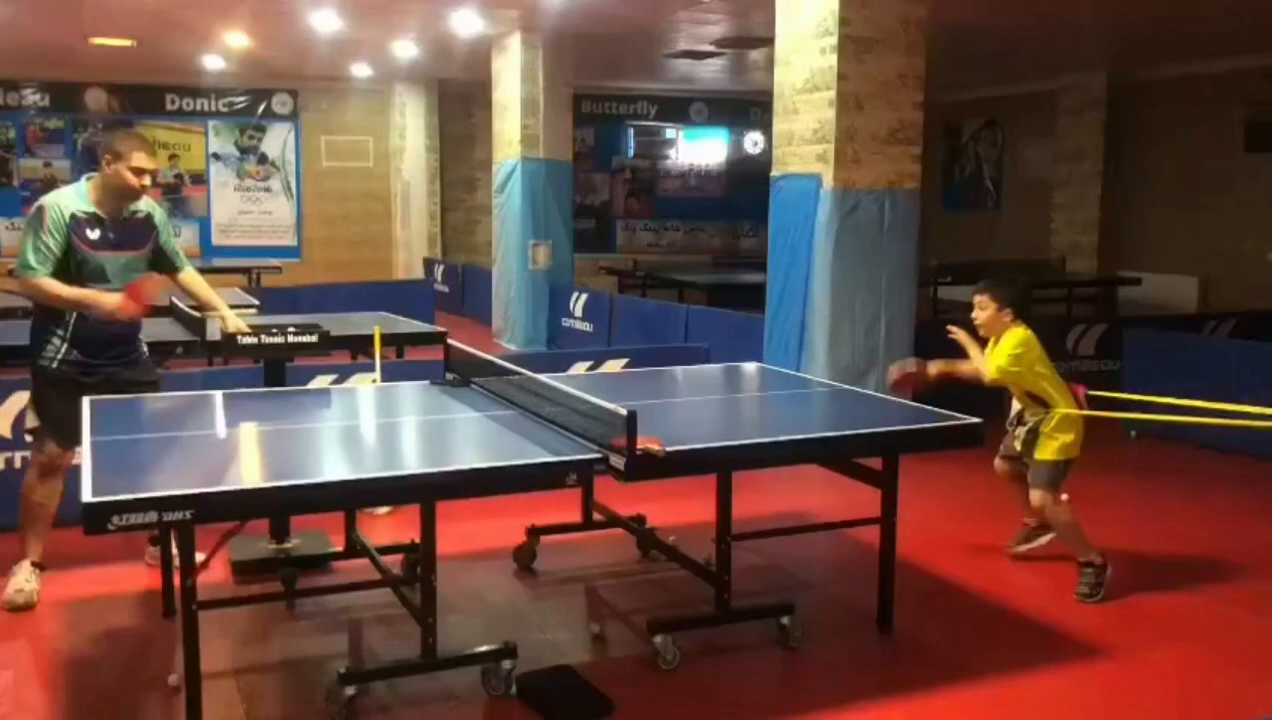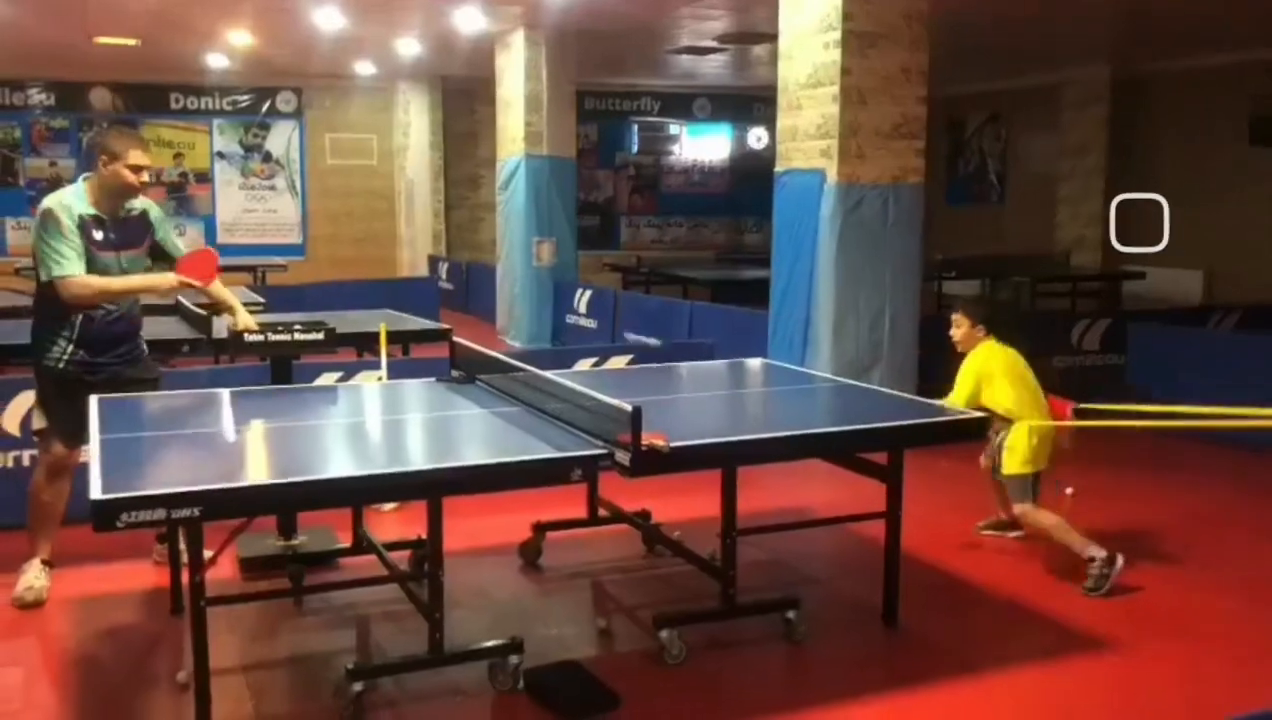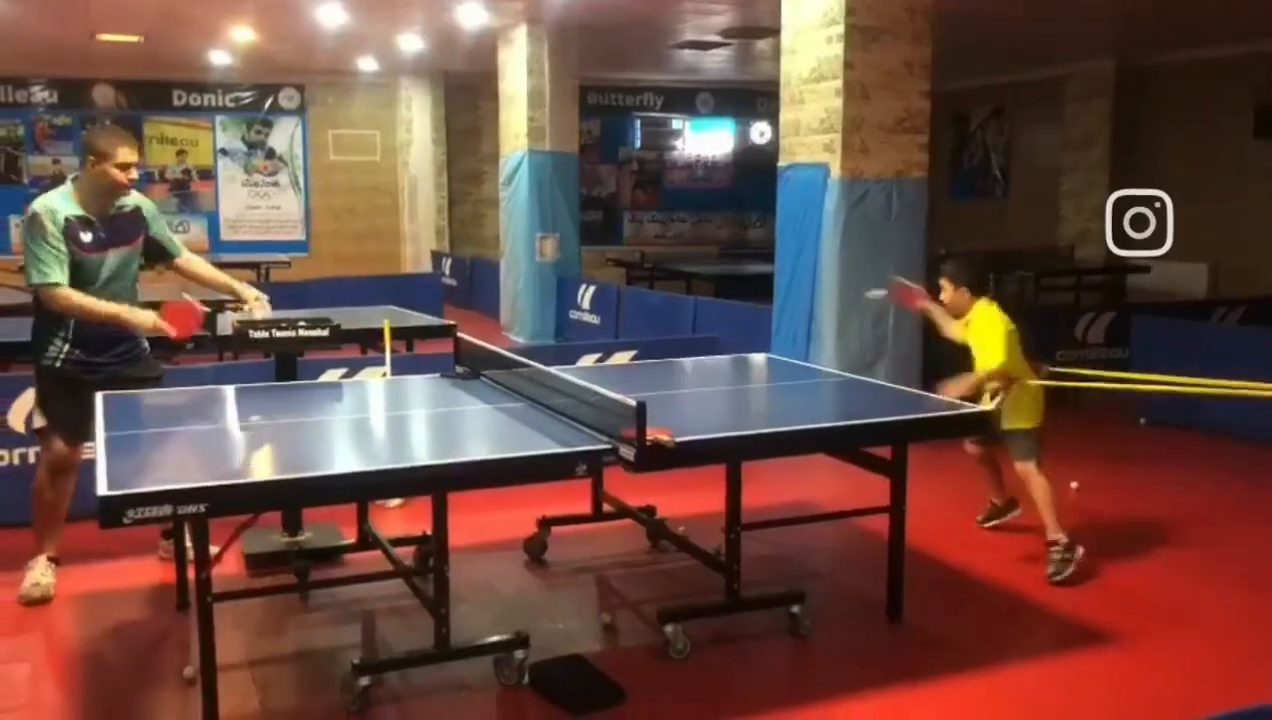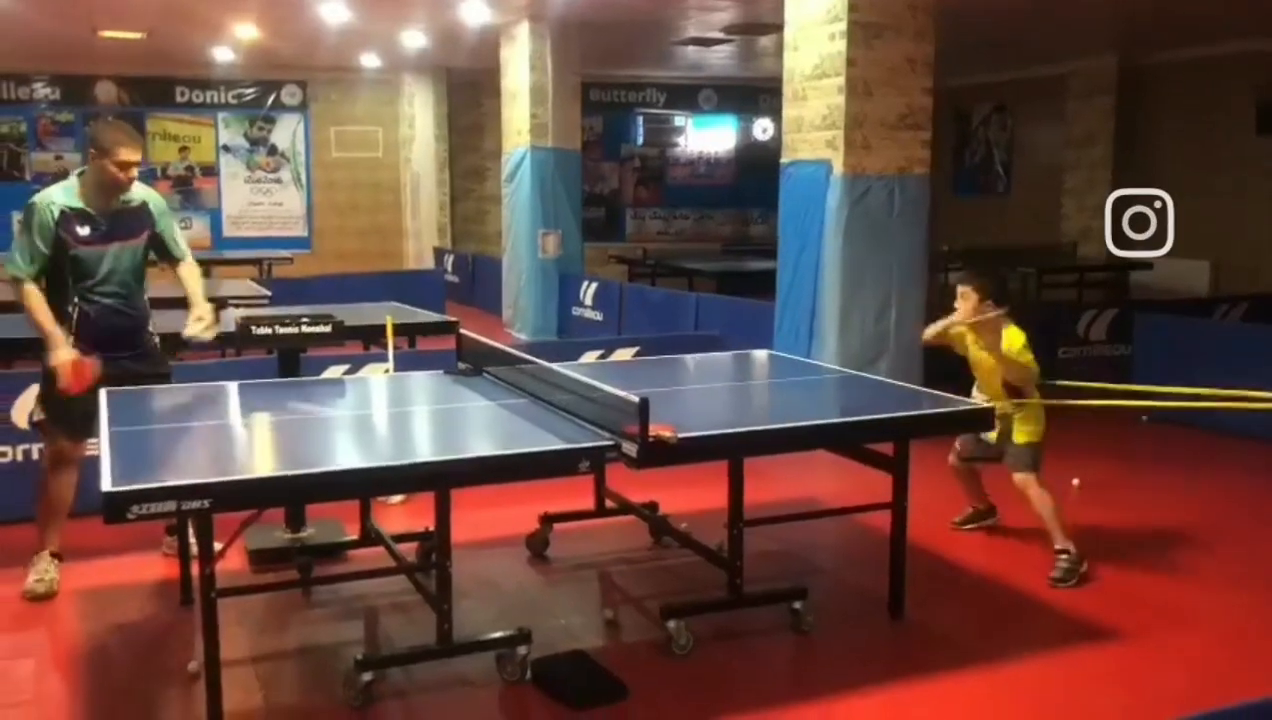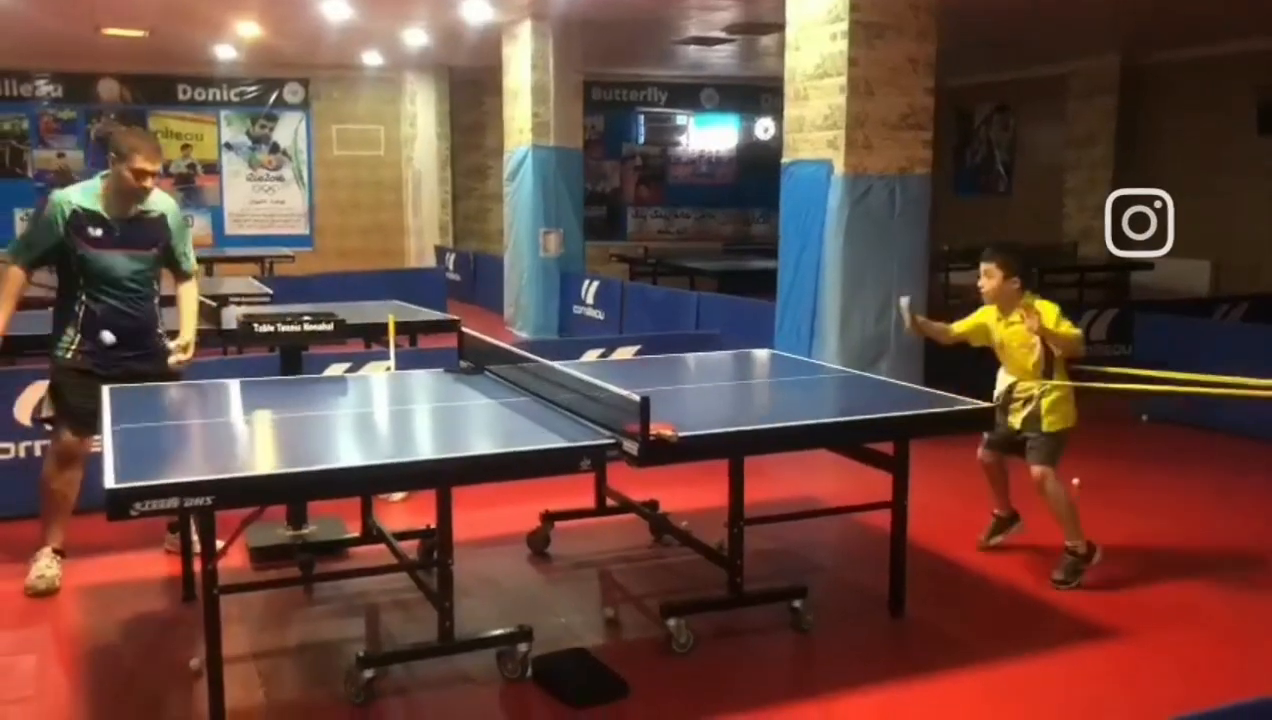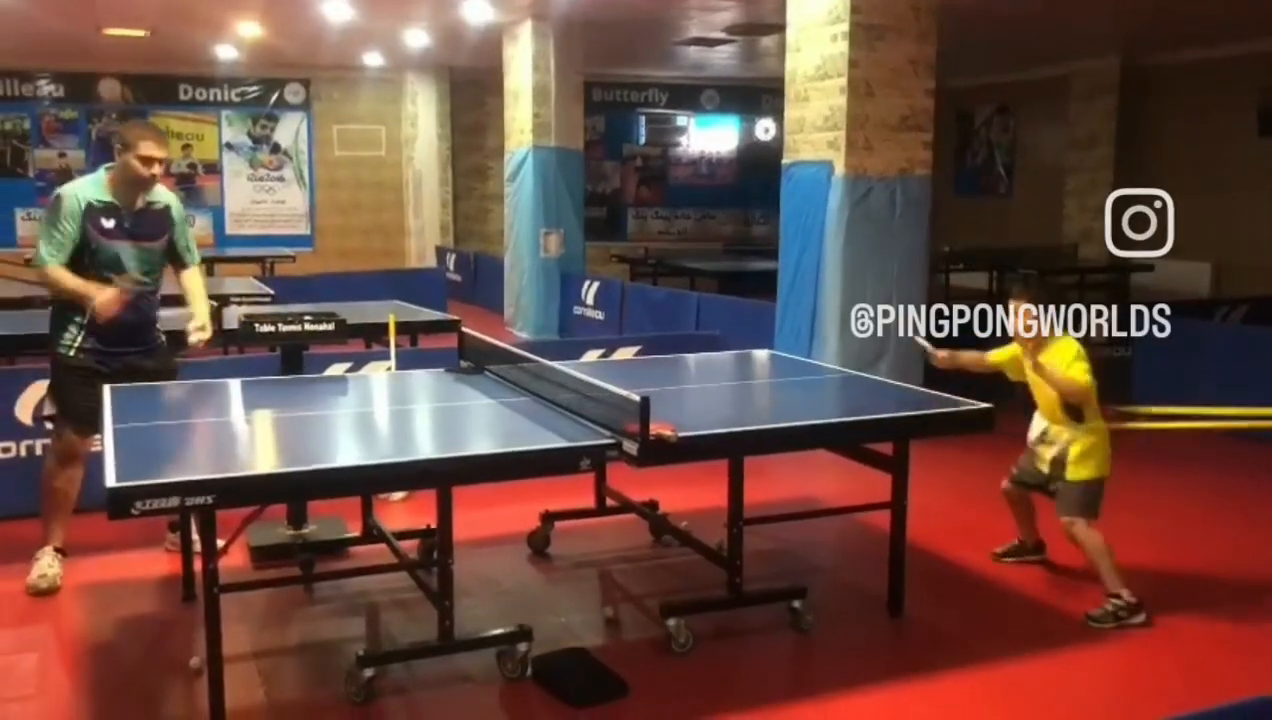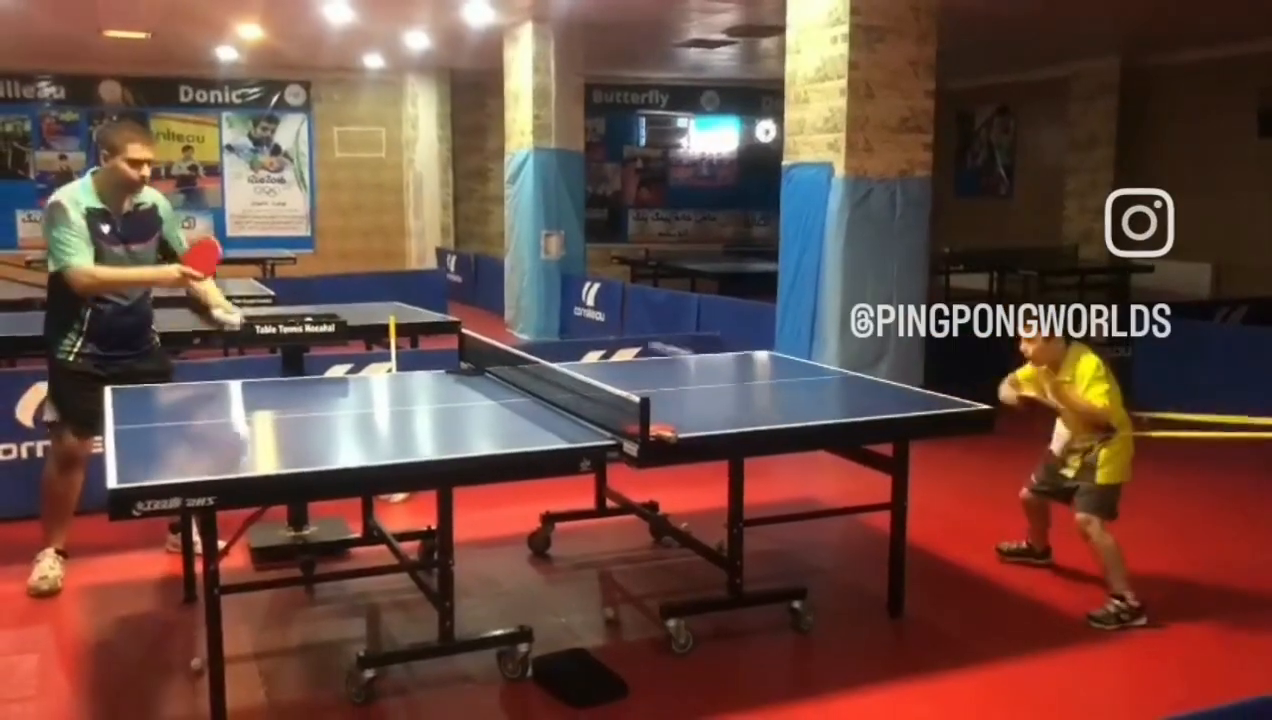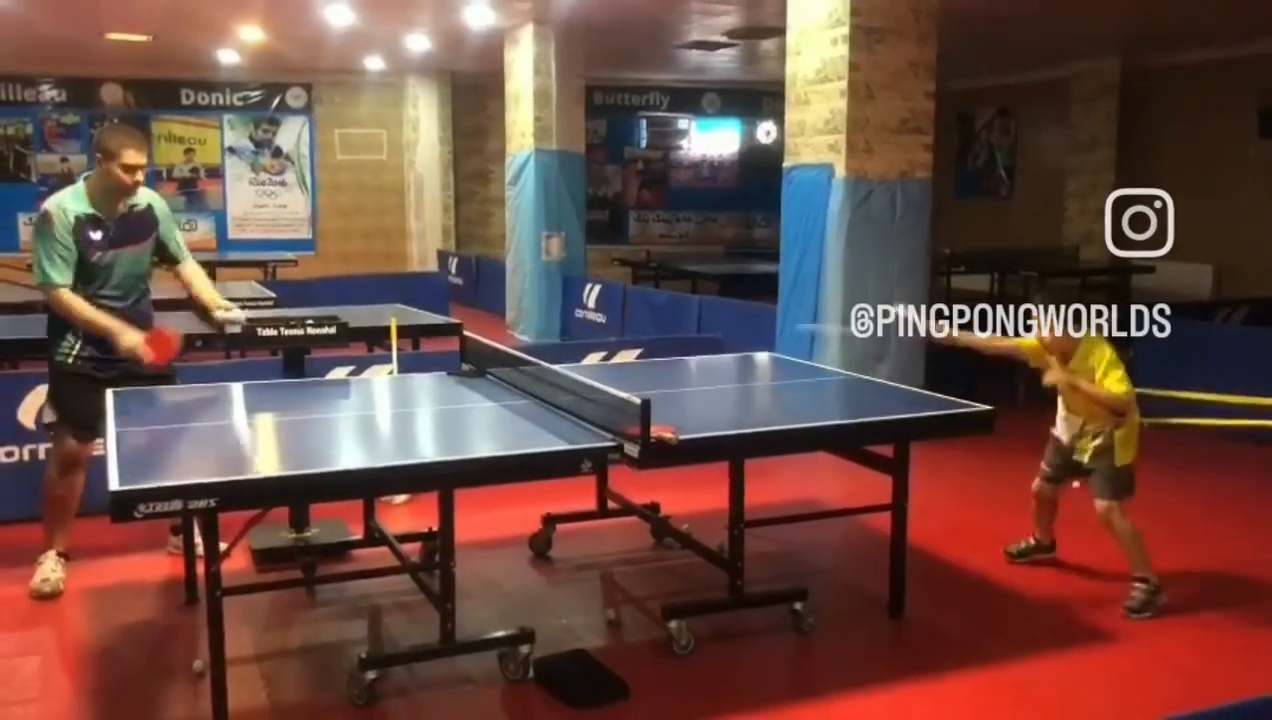
dt=0.2s
person 1, frame 1
left shoulder: (150, 214)
right shoulder: (57, 209)
left elbow: (180, 268)
left wrist: (223, 310)
right wrist: (97, 299)
left hip: (126, 354)
right hip: (65, 357)
right knee: (51, 456)
left ankle: (162, 541)
person 1, frame 2
left shoulder: (144, 212)
right shoulder: (59, 211)
left elbow: (184, 262)
right elbow: (69, 288)
left wrist: (233, 306)
right wrist: (148, 281)
left hip: (127, 353)
right hip: (68, 358)
right knee: (57, 456)
left ankle: (168, 538)
right ankle: (38, 560)
person 1, frame 3
left shoulder: (137, 208)
right shoulder: (48, 215)
left elbow: (179, 257)
right elbow: (51, 293)
left wrist: (237, 288)
right wrist: (126, 315)
left hip: (130, 353)
right hip: (70, 356)
right knee: (59, 455)
left ankle: (171, 535)
right ankle: (44, 557)
person 1, frame 4
left shoulder: (149, 202)
right shoulder: (49, 208)
left elbow: (180, 259)
right elbow: (26, 282)
left wrist: (200, 303)
right wrist: (57, 341)
left hip: (137, 348)
right hip: (77, 351)
right knee: (63, 450)
left ankle: (176, 532)
right ankle: (47, 553)
person 1, frame 5
left shoulder: (166, 212)
right shoulder: (66, 205)
left elbow: (185, 274)
left wrist: (187, 330)
left hip: (146, 348)
right hip: (83, 350)
right knee: (68, 445)
left ankle: (179, 528)
right ankle: (51, 549)
person 1, frame 6
left shoulder: (168, 205)
right shoulder: (74, 198)
left elbow: (187, 264)
right elbow: (50, 269)
left wrist: (198, 312)
right wrist: (93, 294)
left hip: (144, 343)
right hip: (84, 346)
right knee: (69, 444)
left ankle: (179, 527)
right ankle: (51, 548)
person 1, frame 7
left shoulder: (154, 204)
right shoulder: (67, 205)
left elbow: (184, 257)
right elbow: (78, 277)
left wrist: (213, 298)
right wrist: (158, 275)
left hip: (139, 346)
right hip: (81, 351)
right knee: (69, 447)
left ankle: (181, 528)
right ankle: (52, 550)
person 1, frame 8
left shoulder: (150, 204)
right shoulder: (59, 213)
left elbow: (181, 259)
right elbow: (57, 292)
left wrist: (214, 301)
right wrist: (116, 331)
left hip: (145, 348)
right hip: (87, 352)
right knee: (70, 449)
left ankle: (182, 531)
right ankle: (54, 552)
person 2, frame 1
left shoulder: (1019, 339)
right shoulder: (1002, 339)
left elbow: (991, 373)
right elbow: (981, 369)
left wrist: (969, 343)
right wrist: (944, 366)
left hip: (1055, 424)
right hip: (1030, 417)
left knee: (1042, 501)
right knee: (1004, 466)
left ankle: (1094, 563)
right ankle: (1038, 525)
person 2, frame 2
left shoulder: (975, 363)
right shoulder: (1005, 353)
left elbow: (957, 405)
right elbow: (1024, 392)
left hip: (1023, 435)
right hip: (1020, 429)
left knee: (1025, 509)
right knee: (988, 461)
left ankle: (1100, 559)
right ankle: (1007, 520)
person 2, frame 3
left shoulder: (991, 318)
right shoulder: (972, 316)
left elbow: (999, 367)
right elbow: (956, 334)
left wrist: (965, 384)
right wrist: (928, 307)
left hip: (1017, 398)
right hip: (995, 396)
left knee: (1026, 468)
right knee: (977, 448)
left ankle: (1061, 543)
right ankle: (1003, 503)
person 2, frame 4
left shoulder: (1012, 337)
right shoulder: (965, 330)
left elbow: (1027, 381)
right elbow: (930, 338)
left wrist: (996, 352)
right wrist: (953, 322)
left hip: (1020, 416)
left knee: (1025, 481)
right knee: (960, 461)
left ankle: (1068, 552)
right ankle: (983, 509)
person 2, frame 5
left shoulder: (1045, 310)
right shoulder: (989, 315)
left elbow: (1077, 349)
right elbow: (948, 335)
left wrist: (1044, 332)
right wrist: (922, 326)
left hip: (1047, 402)
right hip: (1013, 395)
left knee: (1042, 473)
right knee: (988, 456)
left ankle: (1080, 548)
right ankle: (1005, 516)
person 2, frame 6
left shoulder: (1068, 351)
right shoulder: (1021, 351)
left elbow: (1081, 394)
right elbow: (980, 360)
left wrist: (1041, 368)
right wrist: (946, 356)
left hip: (1080, 444)
right hip: (1047, 436)
left knee: (1073, 521)
right knee: (1011, 488)
left ankle: (1124, 600)
right ankle: (1032, 544)
person 2, frame 7
left shoulder: (1088, 366)
right shoulder: (1039, 368)
left elbow: (1104, 417)
right elbow: (1011, 381)
left wrist: (1061, 400)
right wrist: (1008, 389)
left hip: (1107, 450)
right hip: (1070, 444)
left knee: (1087, 522)
right knee: (1032, 497)
left ankle: (1125, 601)
right ankle: (1037, 548)
person 2, frame 8
left shoulder: (1101, 352)
right shoulder: (1043, 346)
left elbow: (1123, 399)
right elbow: (1000, 344)
left wrist: (1075, 383)
right wrist: (957, 338)
left hip: (1111, 433)
right hip: (1072, 428)
left knee: (1107, 508)
right knee: (1043, 486)
left ankle: (1146, 581)
right ankle: (1043, 543)
